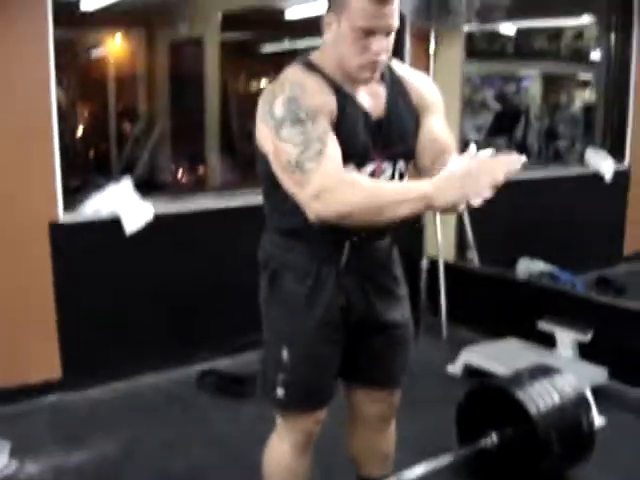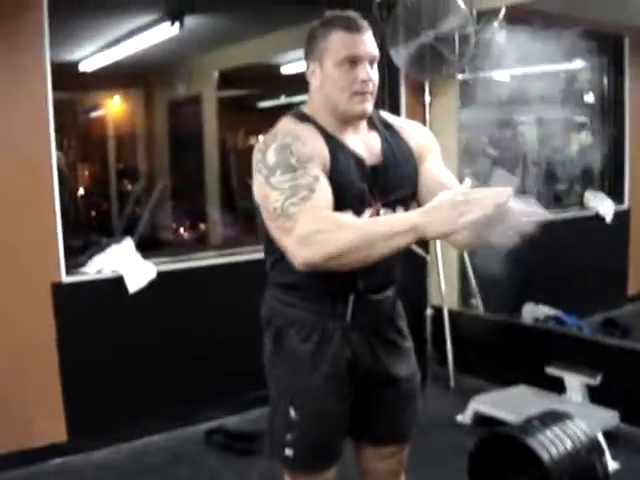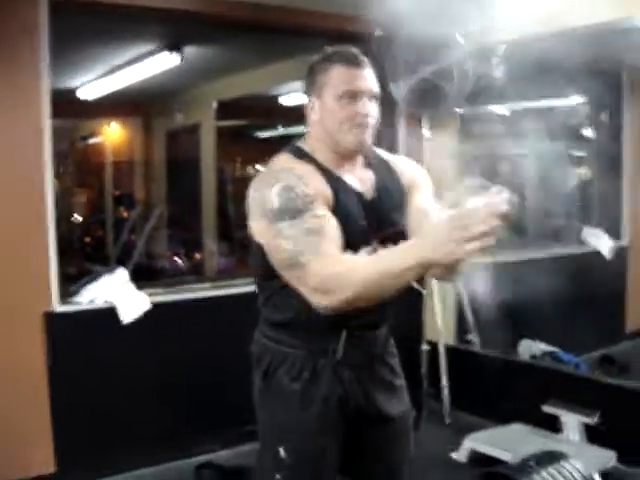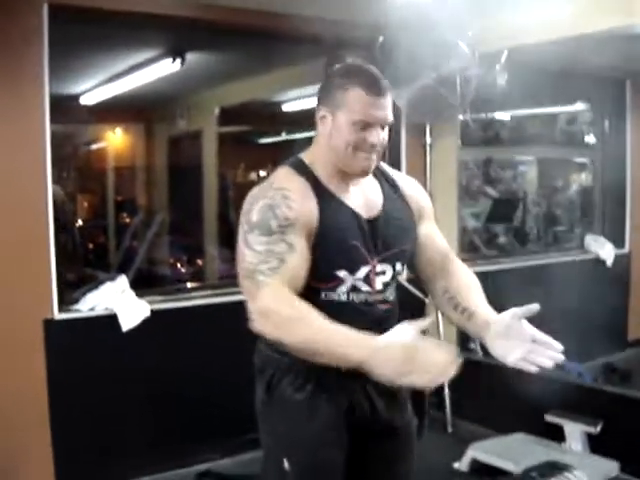
dt=0.7s
person 1, frame 1
left shoulder: (414, 90)
right shoulder: (296, 96)
left elbow: (446, 167)
right elbow: (323, 199)
left wrist: (470, 180)
right wrist: (434, 191)
left hip: (377, 264)
right hip: (306, 275)
left knee: (380, 407)
right knee: (300, 422)
person 1, frame 2
left shoulder: (408, 137)
right shoulder: (285, 146)
left elbow: (445, 215)
right elbow: (307, 245)
left wrist: (481, 216)
right wrist: (427, 219)
left hip: (381, 317)
right hip: (309, 324)
person 1, frame 3
left shoulder: (402, 173)
right shoulder: (285, 185)
left elbow: (436, 260)
right elbow: (328, 287)
left wrist: (467, 238)
right wrist: (433, 246)
left hip: (375, 357)
right hip: (300, 364)
person 1, frame 4
left shoulder: (405, 193)
right shoulder: (284, 200)
left elbow: (445, 272)
right elbow: (269, 310)
left wrist: (491, 325)
right wrist: (371, 352)
left hip: (382, 377)
right hip: (307, 382)
